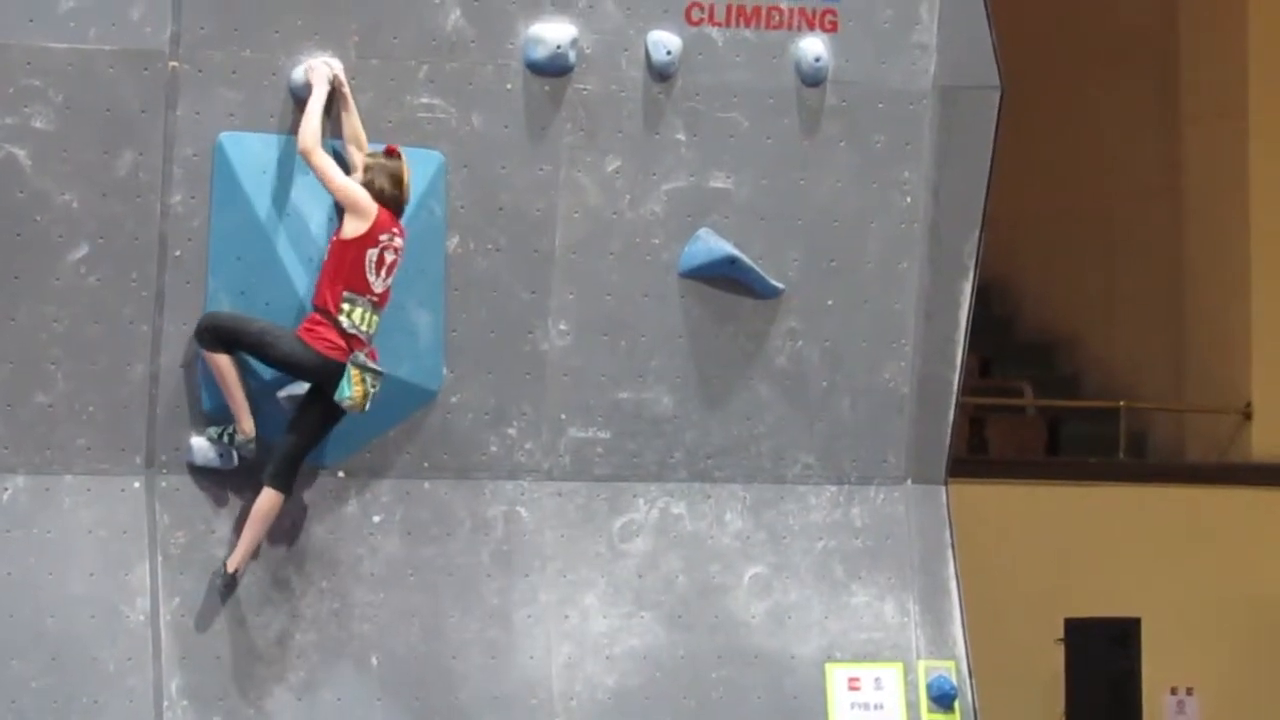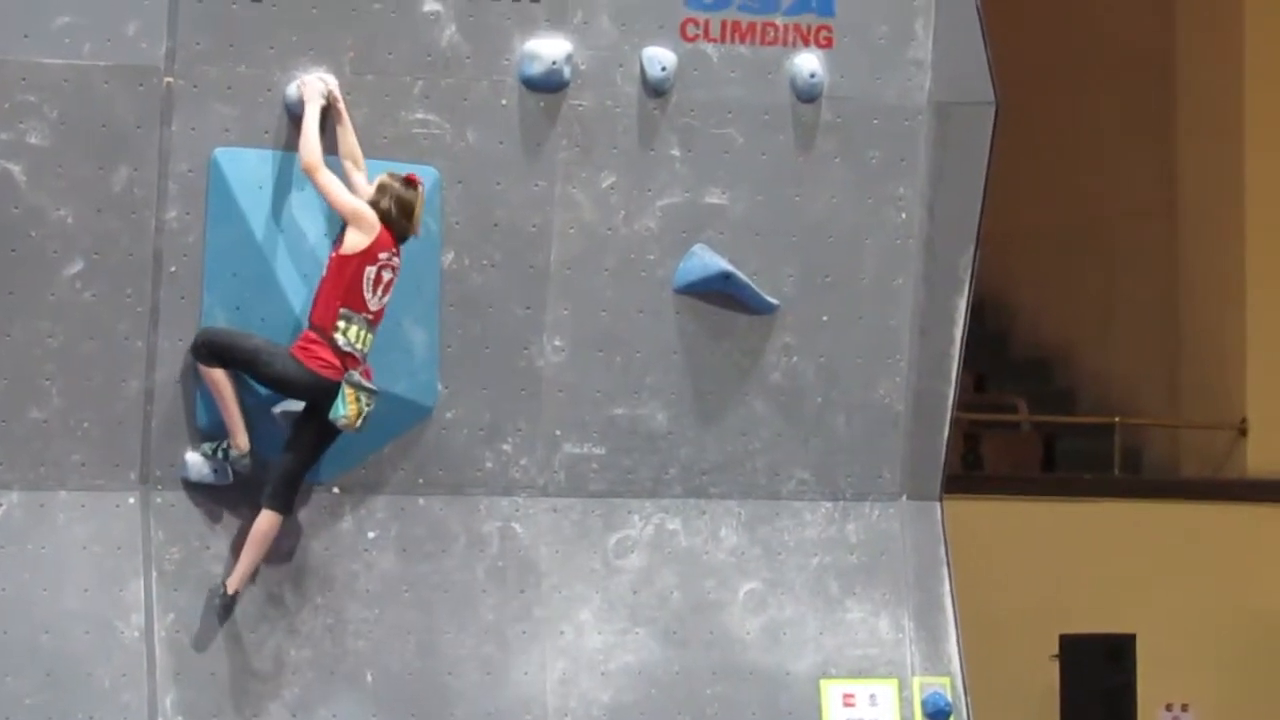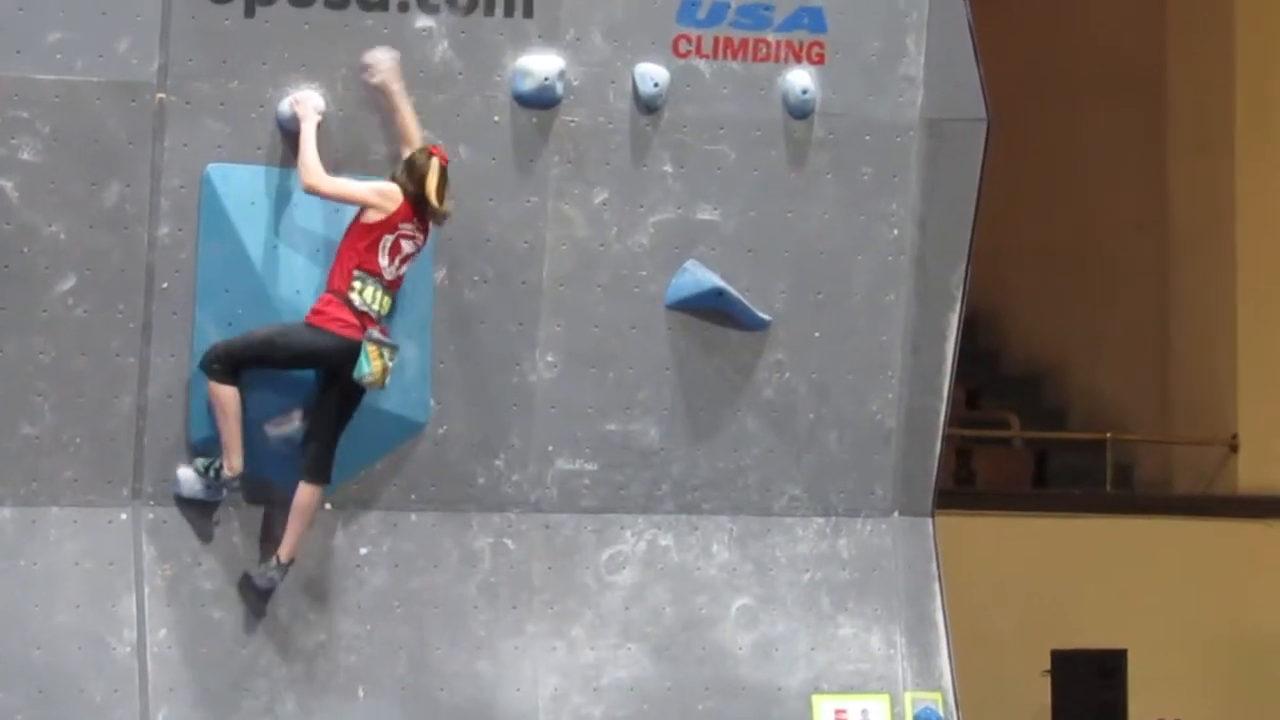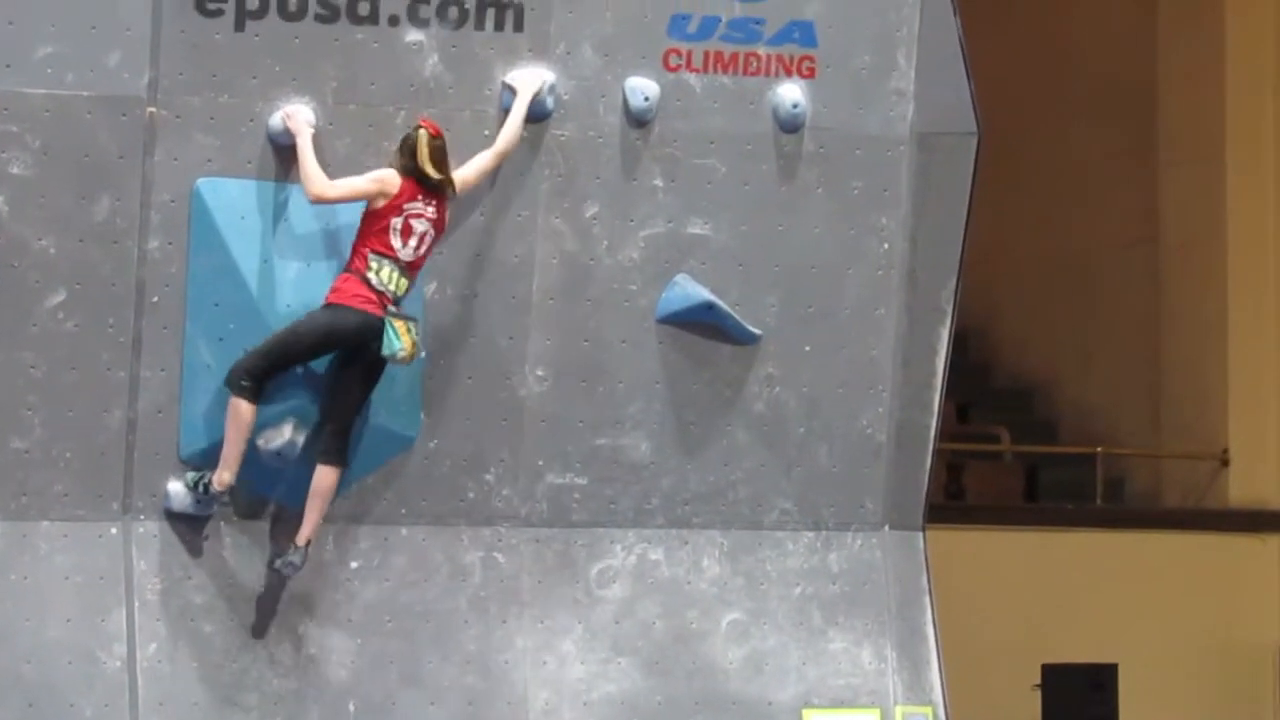
dt=0.4s
person 1, frame 1
left shoulder: (365, 209)
right shoulder: (394, 228)
left elbow: (308, 148)
right elbow: (359, 151)
left wrist: (320, 88)
right wrist: (343, 94)
left hip: (318, 351)
right hip: (352, 366)
left knee: (211, 327)
right knee: (285, 462)
left ankle: (243, 432)
right ankle: (233, 567)
person 1, frame 2
left shoulder: (367, 225)
right shoulder: (390, 246)
left elbow: (312, 164)
right elbow: (354, 166)
left wrist: (313, 104)
right wrist: (338, 108)
left hip: (313, 369)
right hip: (348, 386)
left knee: (207, 342)
right knee: (283, 484)
left ankle: (238, 447)
right ankle: (231, 588)
person 1, frame 3
left shoulder: (390, 197)
right shoulder: (425, 216)
left elbow: (314, 181)
right elbow: (422, 151)
left wrist: (307, 121)
right wrist: (392, 86)
left hip: (329, 334)
right hip: (365, 351)
left knee: (218, 358)
right knee: (319, 453)
left ankle: (229, 471)
right ankle: (279, 562)
person 1, frame 4
left shoulder: (389, 183)
right shoulder: (448, 193)
left elbow: (319, 191)
right elbow: (501, 148)
left wrist: (303, 137)
right wrist: (524, 94)
left hip: (348, 310)
right hip: (384, 326)
left knee: (247, 374)
right knee: (335, 436)
left ankle: (217, 484)
right ankle: (299, 547)
